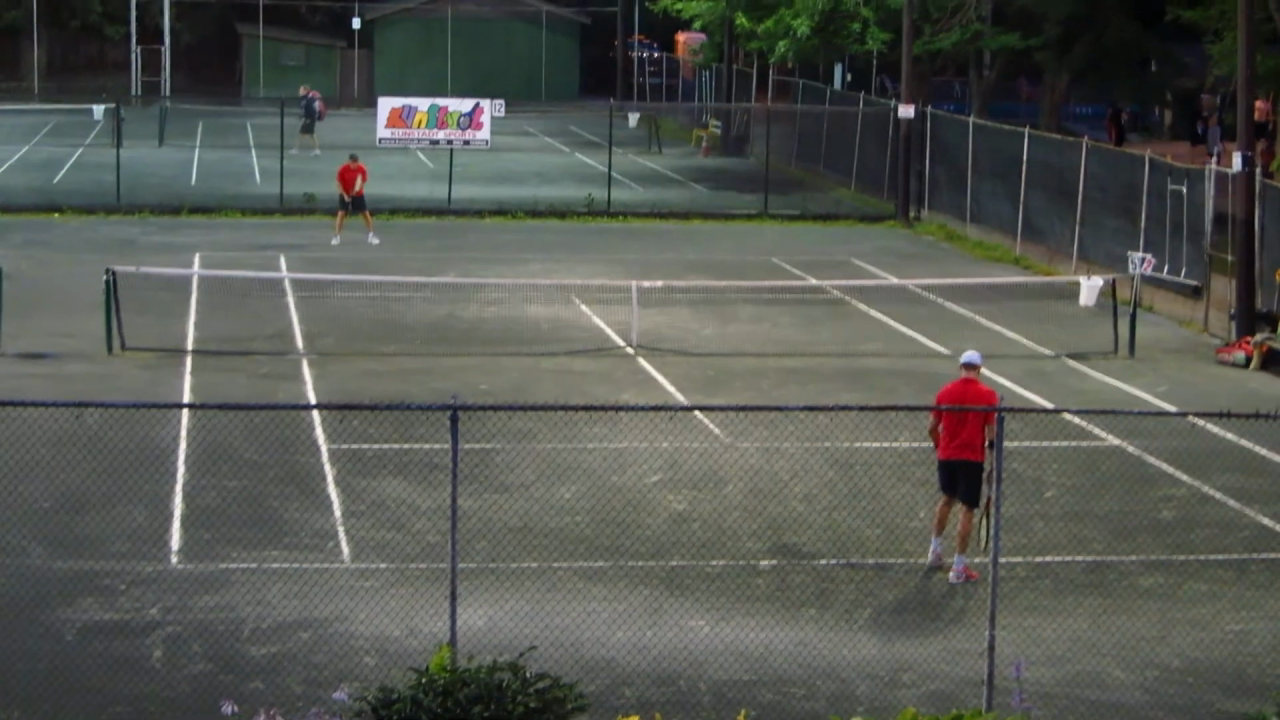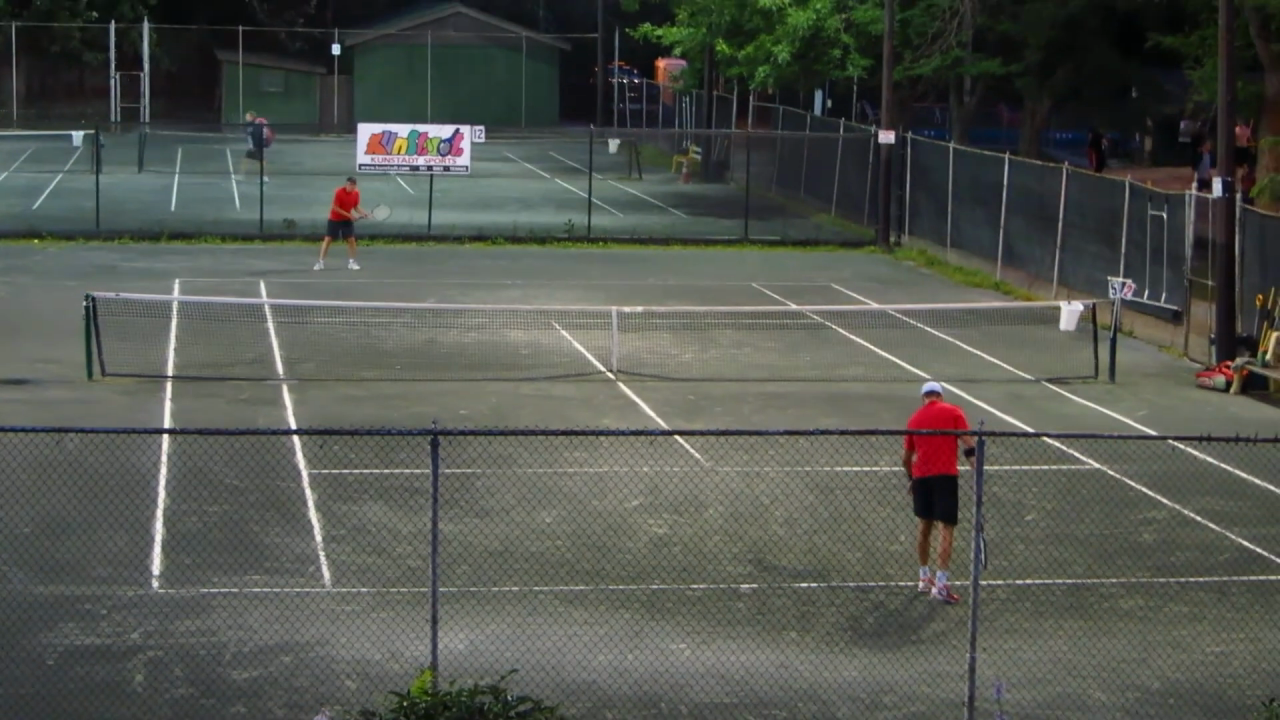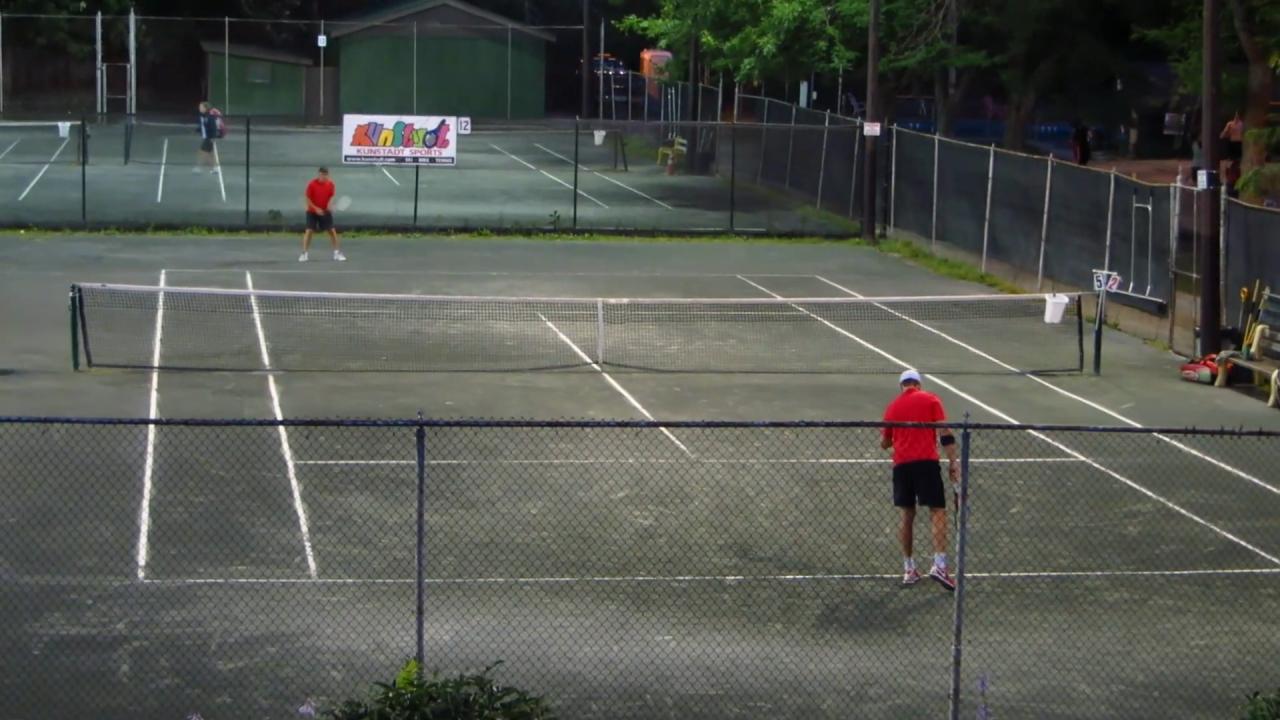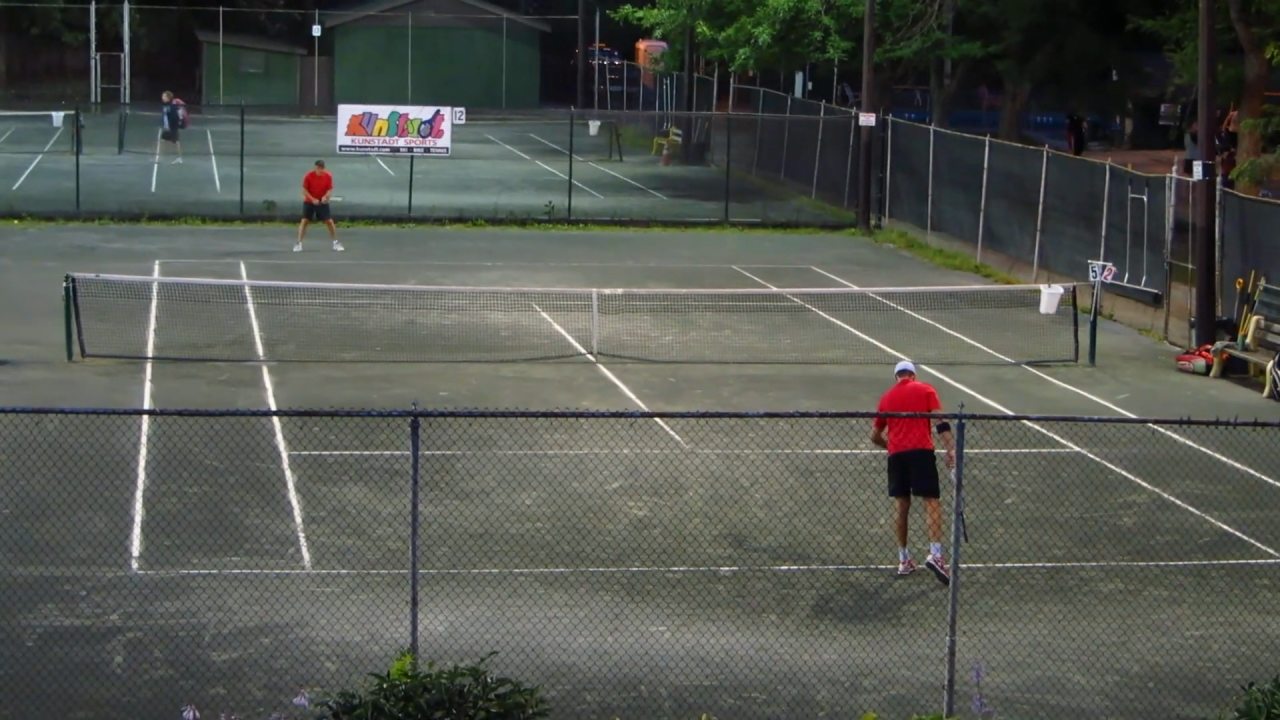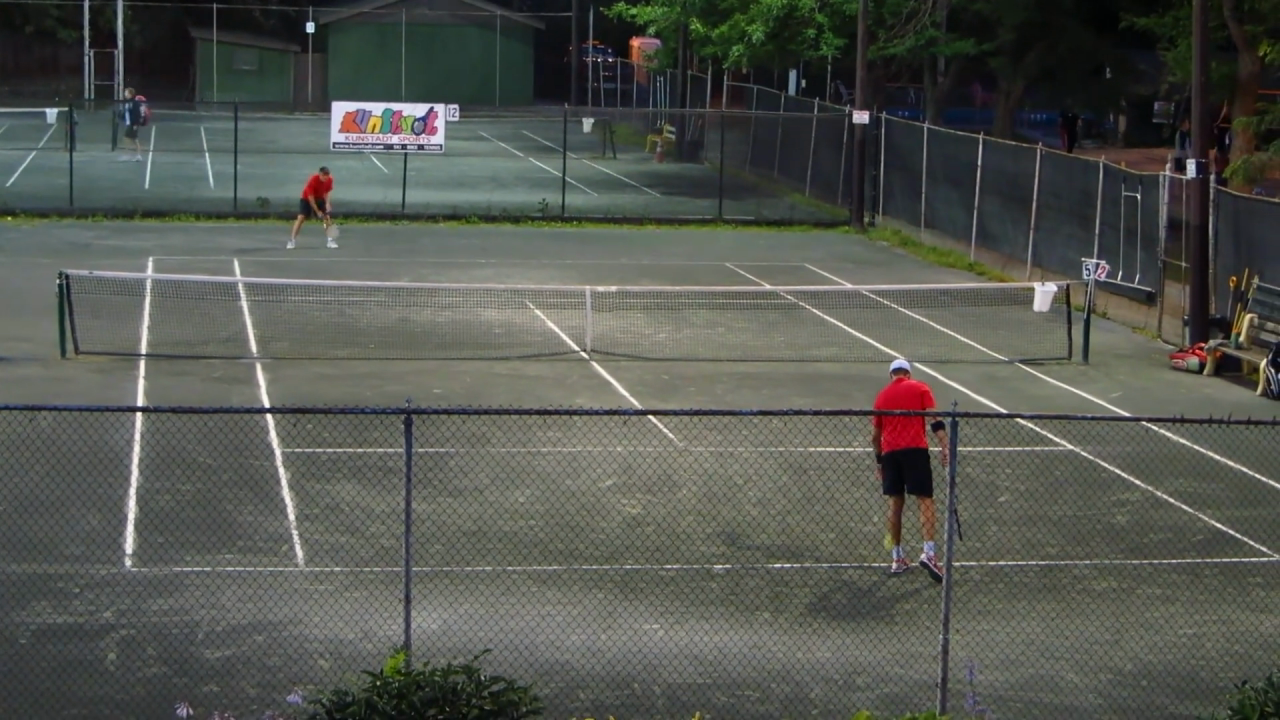
dt=0.5s
person 1, frame 1
left shoulder: (945, 392)
right shoulder: (987, 395)
left elbow: (932, 428)
right elbow: (991, 434)
left hip: (946, 457)
right hip: (971, 460)
left knee: (946, 499)
right knee: (967, 511)
left ankle: (935, 549)
right ankle: (958, 568)
person 1, frame 2
left shoulder: (914, 418)
right shoulder: (953, 412)
left elbow: (906, 458)
right elbow: (968, 445)
left wrist: (912, 480)
left hip: (921, 476)
right hip: (945, 475)
left knee: (924, 525)
right knee: (946, 528)
left ankle: (924, 578)
right ankle: (940, 583)
person 1, frame 3
left shoulder: (892, 406)
right shoulder: (930, 399)
left elbow: (885, 443)
right elbow: (944, 432)
right wrist: (953, 462)
left hip: (901, 464)
right hip: (926, 461)
left knee: (907, 515)
right knee: (937, 512)
left ankle: (909, 569)
right ankle: (939, 565)
person 1, frame 4
left shoulder: (887, 397)
right shoulder: (925, 390)
left elbow: (875, 436)
right elbow: (940, 421)
right wrist: (950, 449)
left hip: (896, 455)
right hip: (920, 451)
left knee: (901, 506)
right knee: (932, 502)
left ankle: (904, 560)
right ankle: (935, 554)
person 1, frame 5
left shoulder: (882, 396)
right shoulder: (920, 388)
left elbow: (876, 436)
right elbow: (935, 420)
left wrist: (879, 461)
right wrist: (945, 447)
left hip: (889, 453)
right hip: (915, 450)
left knee: (895, 504)
right knee: (925, 501)
left ankle: (897, 558)
right ankle: (928, 552)
